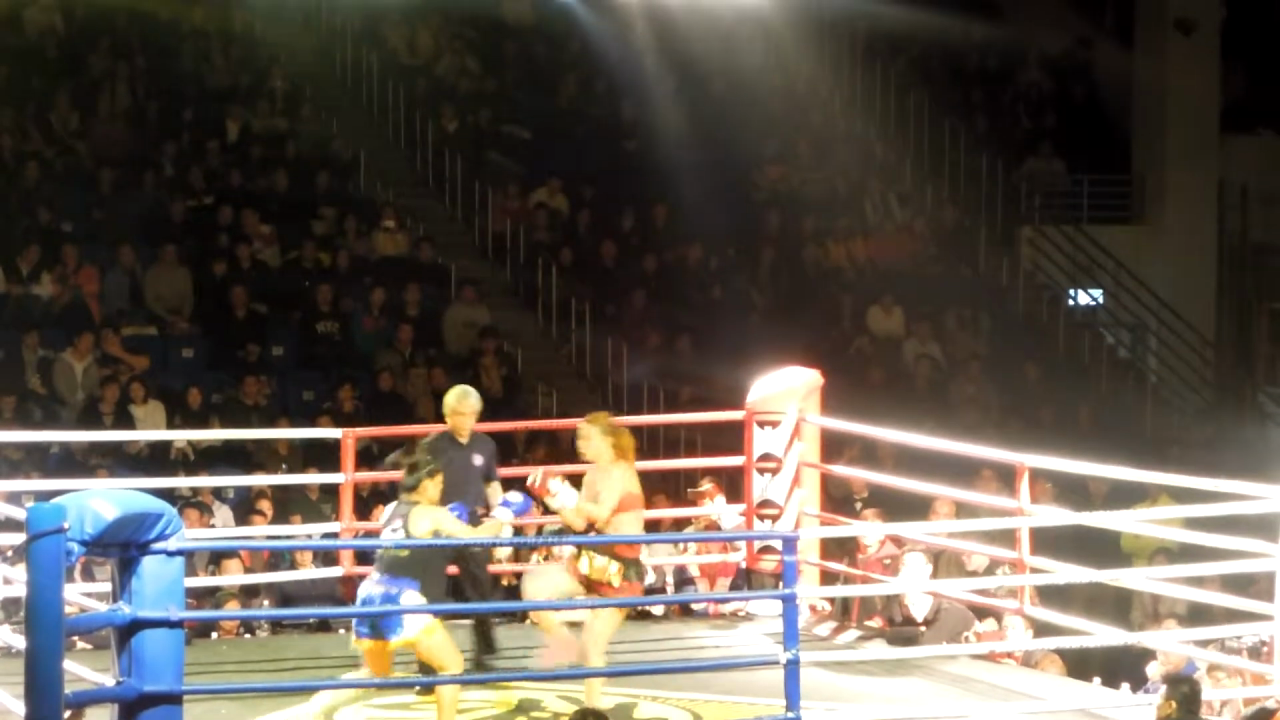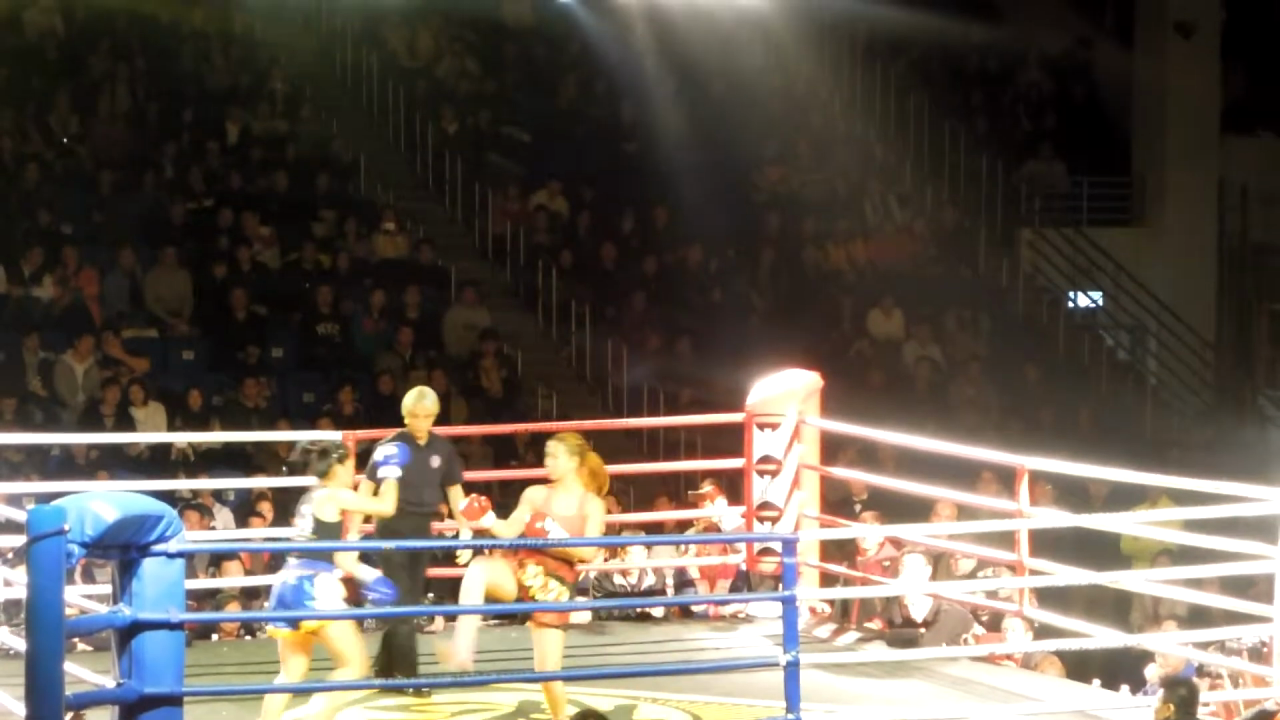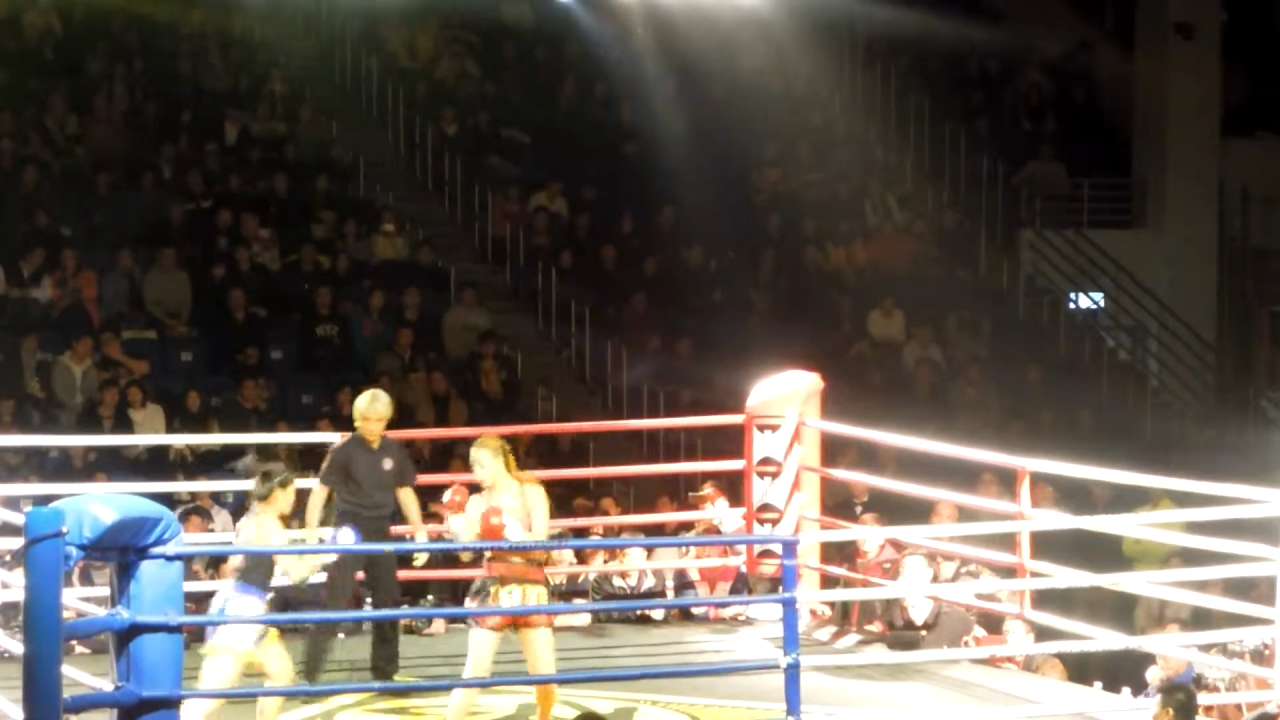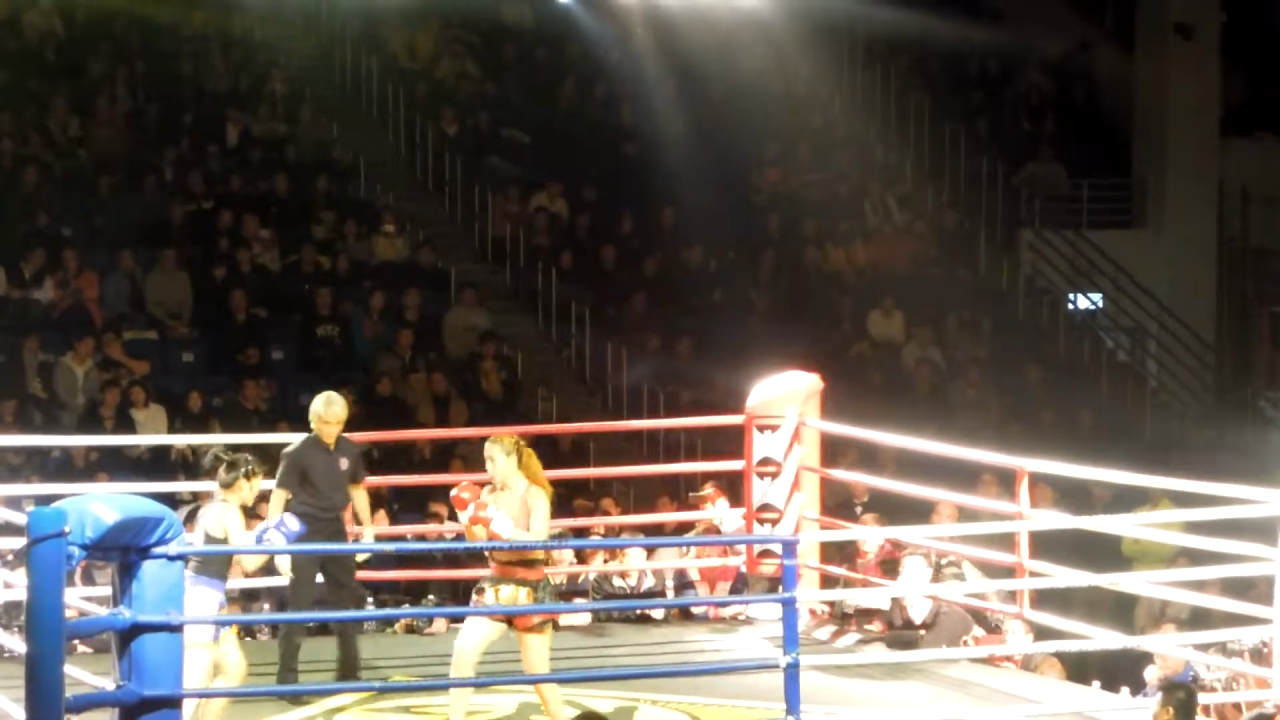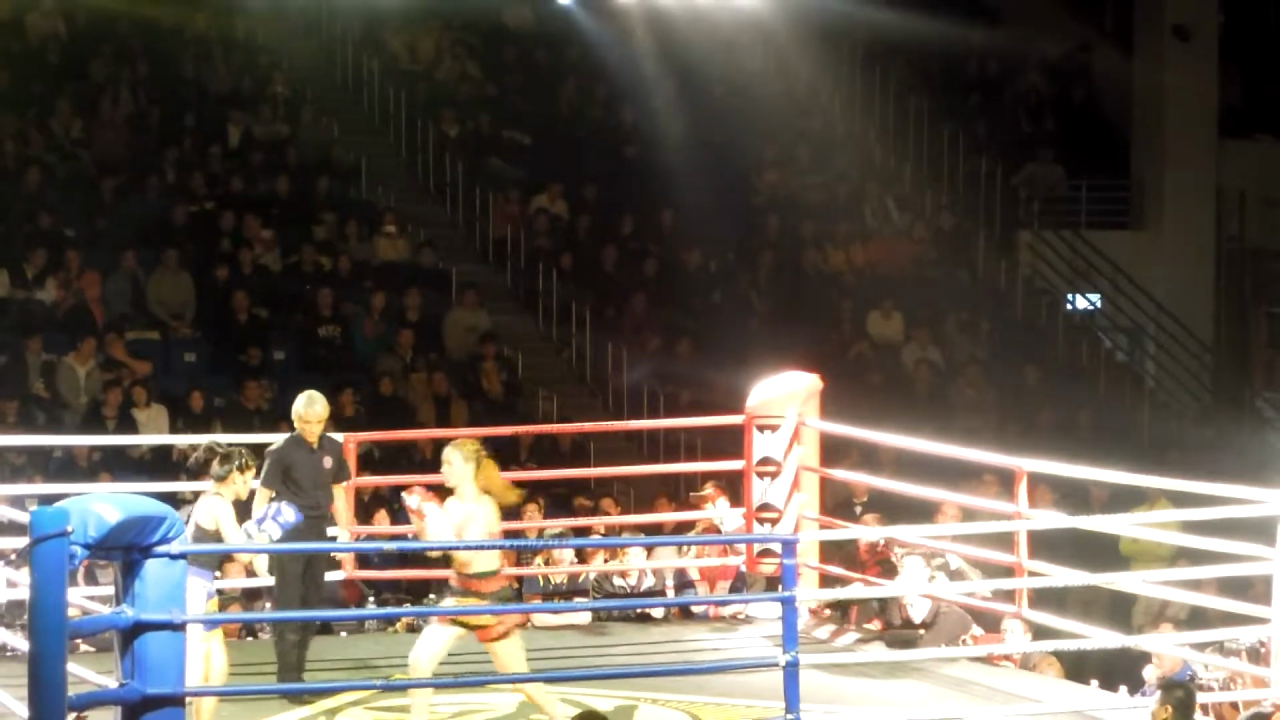
dt=0.3s
person 1, frame 1
left shoulder: (485, 445)
right shoulder: (432, 446)
left elbow: (492, 487)
left knee: (482, 593)
left ankle: (483, 656)
right ankle: (428, 670)
person 1, frame 2
left shoulder: (444, 448)
right shoulder: (390, 447)
left elbow: (455, 491)
right elbow: (366, 489)
left wrist: (465, 532)
right wrist: (354, 530)
left hip: (421, 531)
right hip: (392, 529)
left knee: (412, 602)
right knee: (399, 602)
left ankle: (386, 669)
right ankle: (408, 676)
person 1, frame 3
left shoulder: (395, 451)
right shoulder: (344, 451)
left elbow: (405, 493)
right elbow: (320, 494)
left wrist: (420, 534)
right wrist: (311, 538)
left hip: (380, 534)
right hip: (348, 533)
left knee: (389, 604)
right knee: (334, 605)
left ankle: (385, 674)
right ankle: (310, 676)
person 1, frame 4
left shoulder: (349, 450)
right shoulder: (298, 453)
left elbow: (357, 490)
right elbow: (278, 498)
left wrist: (367, 531)
left hip: (335, 533)
right hip: (304, 534)
left knee: (349, 602)
right knee: (298, 608)
left ankle: (349, 673)
right ankle: (287, 681)
person 1, frame 5
left shoulder: (332, 448)
right shoulder: (282, 451)
right elbow: (262, 496)
left wrist: (343, 530)
left hip: (317, 532)
right hip: (288, 533)
left knee: (310, 605)
right knee: (288, 608)
left ankle: (296, 674)
right ankle: (288, 681)
person 2, frame 1
left shoulder: (618, 472)
right shoulder: (592, 476)
left elbow: (600, 515)
right elbow: (579, 524)
left wrist: (569, 497)
right wrist: (552, 499)
left hip: (622, 567)
right hip: (594, 561)
left knee: (592, 649)
right knee: (533, 587)
right ankle: (562, 641)
person 2, frame 2
left shoulder: (592, 503)
right shoulder: (535, 494)
left elbow: (589, 553)
right elbow: (509, 531)
left wrist: (559, 539)
right wrist: (487, 521)
left hip: (553, 585)
right hip: (520, 571)
left knee: (548, 672)
right knee: (479, 570)
right ankle: (462, 649)
person 2, frame 3
left shoulder: (533, 493)
right shoulder: (477, 503)
left elbow: (541, 549)
left wrist: (514, 535)
right wrist: (456, 524)
left hip: (531, 590)
right hip: (492, 588)
left knee: (544, 676)
right knee: (475, 674)
person 2, frame 4
left shoulder: (535, 496)
right shoulder: (488, 496)
left elbow: (537, 542)
right elbow: (477, 540)
left wrist: (502, 528)
right wrist: (467, 517)
left hip: (529, 589)
right hip: (495, 585)
left knee: (537, 674)
right knee: (462, 654)
person 2, frame 5
left shoulder: (482, 506)
right shoulder: (451, 505)
left elbow: (466, 556)
left wrist: (435, 521)
right wrist: (420, 519)
left hip: (489, 599)
right hip: (460, 596)
right knee: (418, 662)
person 3, frame 1
left shoulder: (394, 511)
right shoulder: (432, 515)
right elbow: (475, 537)
left wrist: (443, 528)
left hip: (370, 596)
right hip: (401, 600)
left knee: (375, 675)
right knee: (451, 666)
person 3, frame 2
left shoulder: (310, 498)
right shoulder: (336, 496)
right elbow: (384, 508)
left wrist: (367, 575)
right wrist: (390, 471)
left hip: (290, 583)
right hip: (317, 585)
left knee: (292, 673)
right knee: (357, 665)
person 3, frame 3
left shoulder: (248, 521)
right shoulder: (269, 524)
right elbow: (294, 570)
right wrist: (327, 554)
left hip: (237, 604)
right hip: (242, 609)
left knee: (283, 673)
right knee: (211, 694)
person 3, frame 4
left shoulder: (212, 508)
right shoulder: (228, 512)
right elbow: (249, 562)
left wrist: (258, 538)
right wrist: (276, 539)
left hip: (204, 597)
right hip: (200, 599)
left knee: (234, 669)
right knee: (193, 686)
person 3, frame 5
left shoulder: (210, 502)
right shoulder: (219, 504)
right elbow: (242, 554)
left hip: (200, 592)
right hip: (192, 591)
left knee: (216, 670)
right knee: (191, 678)
